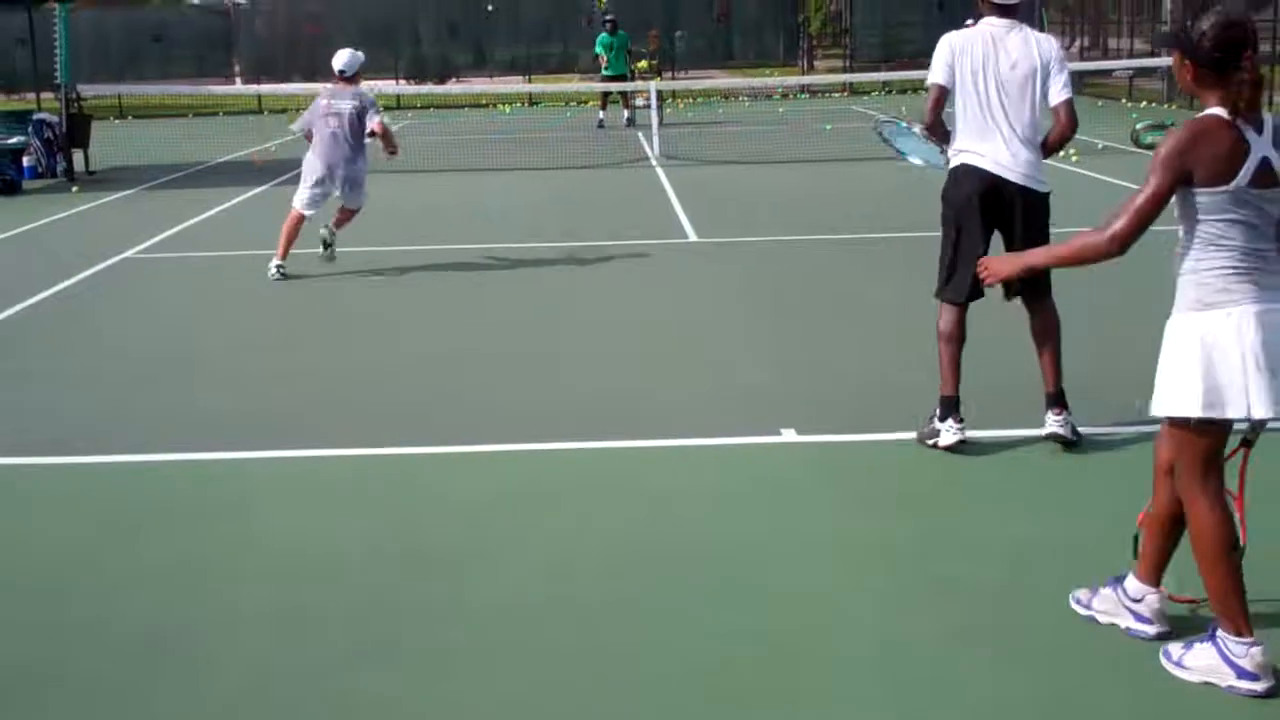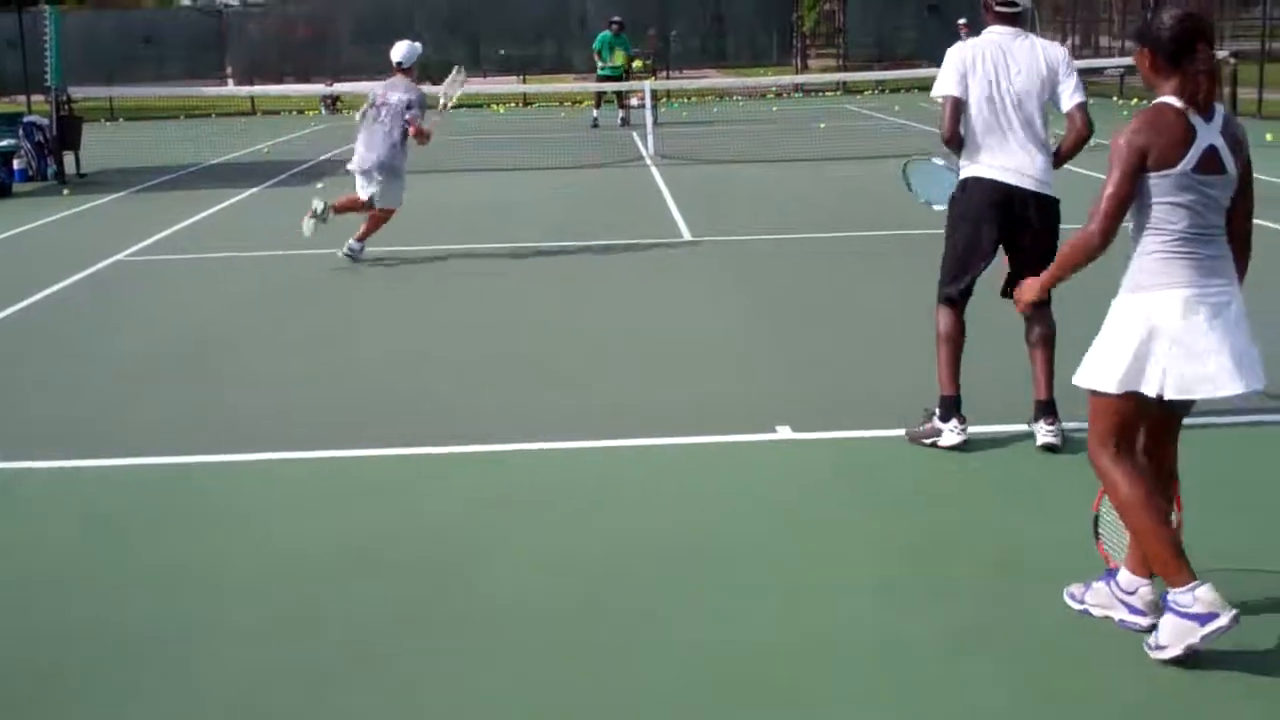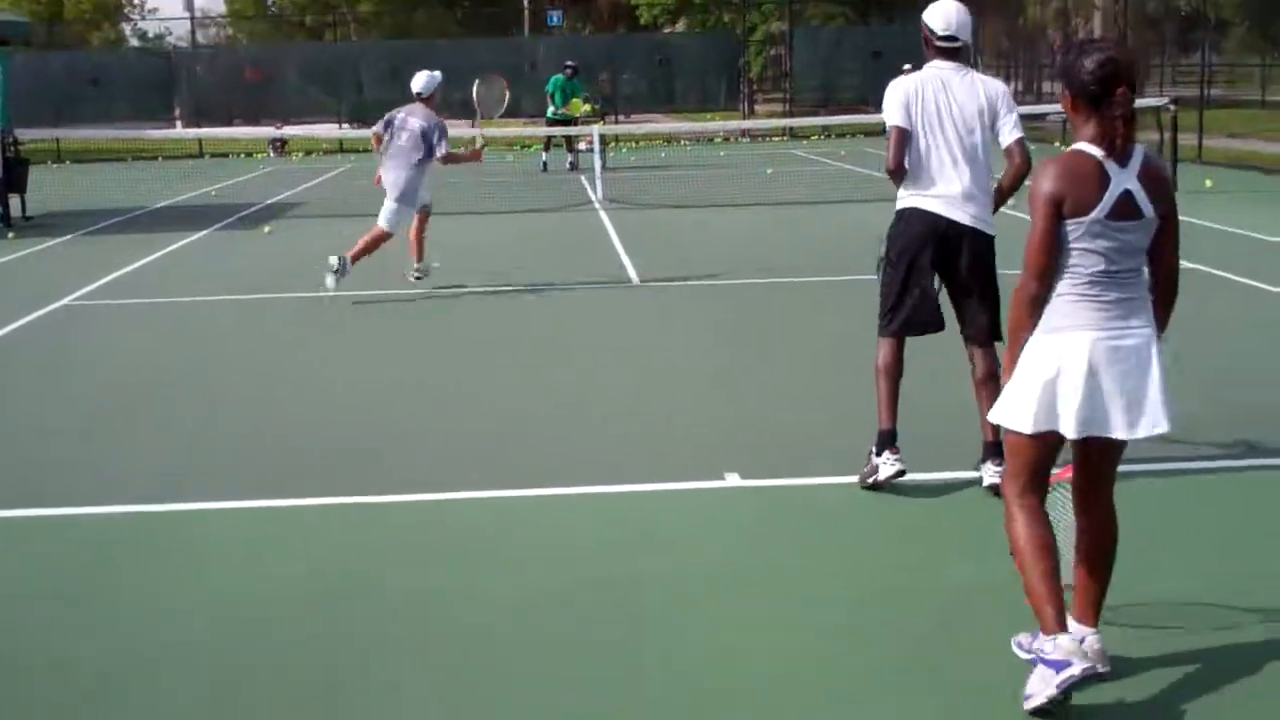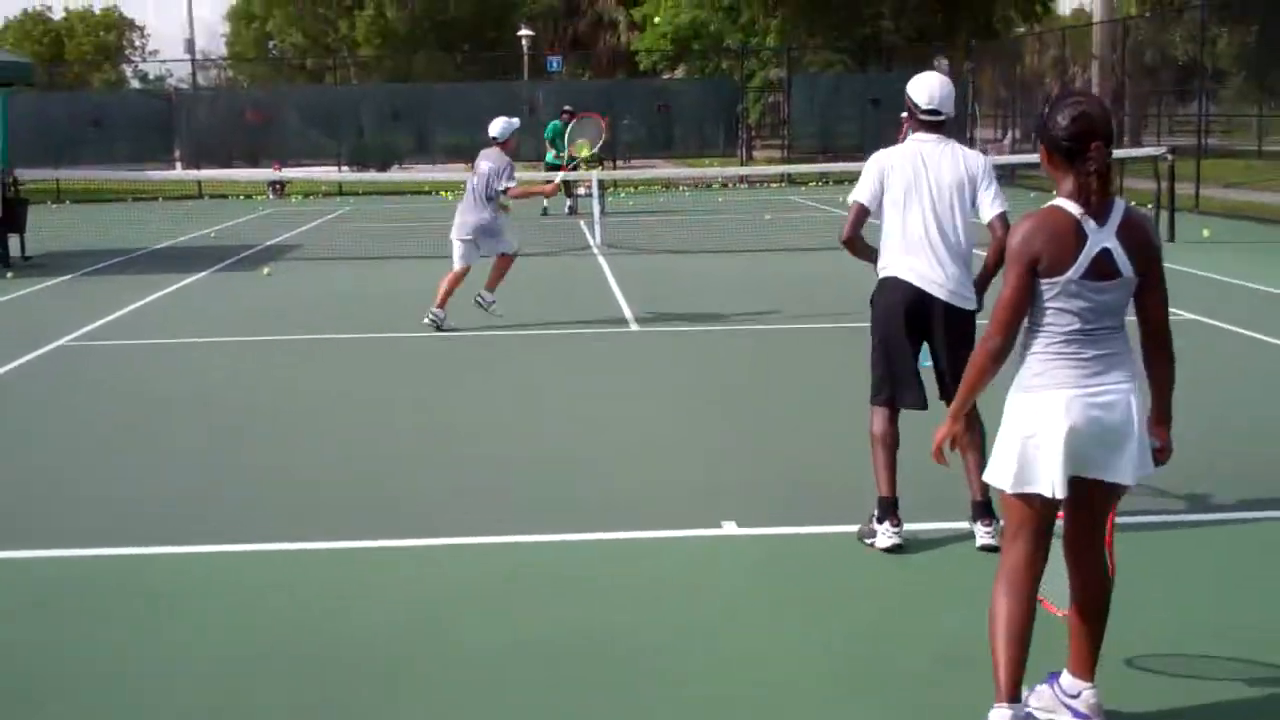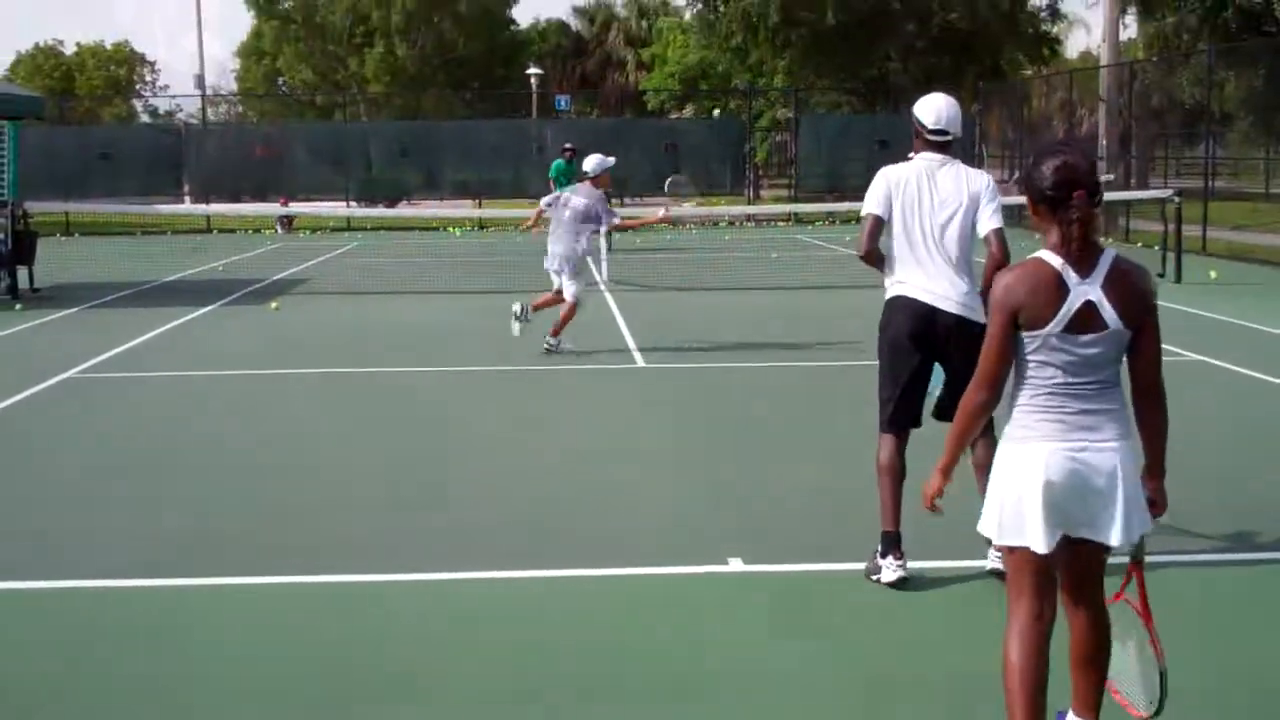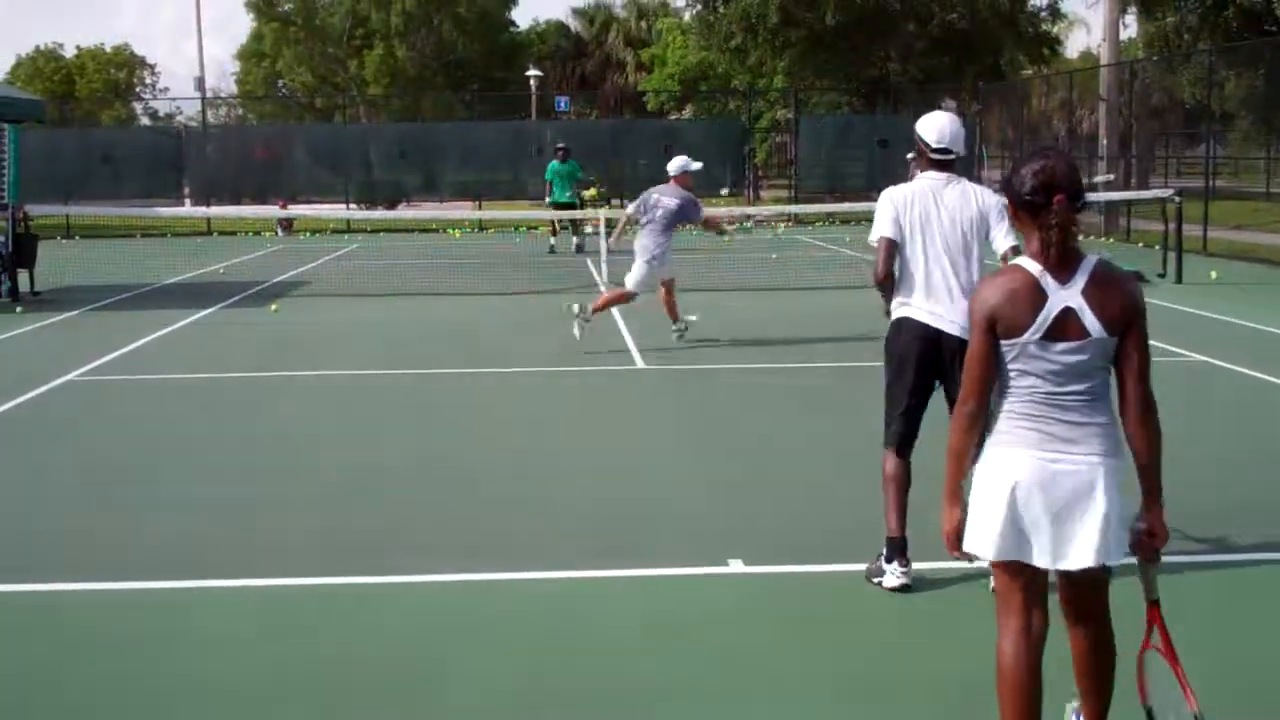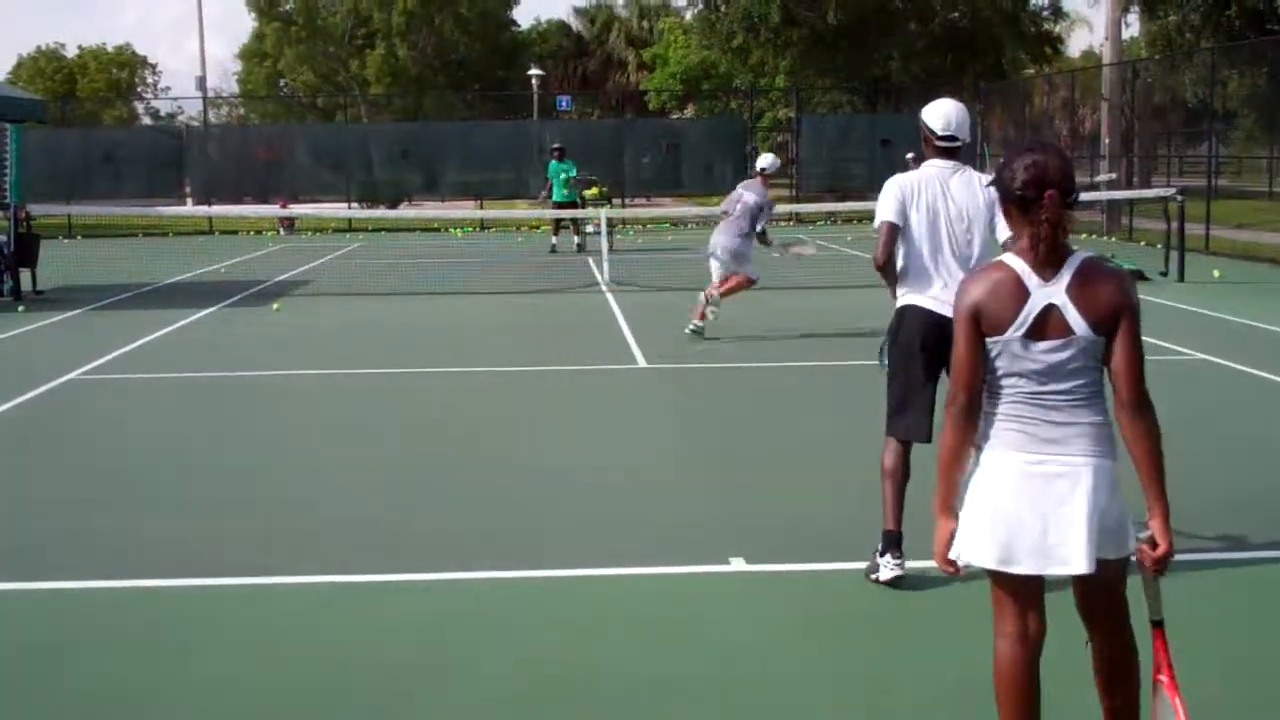
dt=0.2s
person 1, frame 1
left shoulder: (1194, 140)
left elbow: (1115, 238)
left wrist: (1023, 261)
left hip: (1214, 324)
left knee: (1194, 477)
right knee: (1173, 460)
right ankle: (1140, 596)
person 1, frame 2
left shoulder: (1144, 128)
right shoulder: (1230, 129)
left elbow: (1097, 236)
right elbow: (1239, 239)
left wrist: (1042, 282)
left hip: (1155, 305)
right hip: (1210, 300)
left knee: (1109, 450)
right knee: (1155, 447)
left ankle: (1192, 595)
right ankle: (1135, 587)
person 1, frame 3
left shoulder: (1059, 173)
right shoulder: (1156, 174)
left elbow: (1032, 287)
right elbow: (1165, 285)
left wrist: (1010, 365)
left hip: (1065, 347)
right hip: (1132, 346)
left knee: (1022, 492)
right knee: (1094, 490)
left ankle: (1060, 642)
right ankle: (1083, 634)
person 1, frame 4
left shoulder: (1035, 231)
right shoulder: (1139, 230)
left elbow: (998, 341)
right elbow: (1158, 340)
left wrist: (955, 414)
right wrist: (1160, 418)
left hip: (1046, 405)
right hip: (1115, 404)
left knee: (1021, 558)
right knee: (1087, 545)
person 1, frame 5
left shoulder: (1016, 284)
right shoulder: (1132, 281)
left elbow: (984, 392)
right elbow: (1149, 390)
left wrist: (944, 468)
right wrist: (1154, 472)
left hip: (1034, 457)
right hip: (1106, 457)
left knee: (1029, 609)
right knee: (1085, 595)
person 1, frame 6
left shoulder: (996, 292)
right shoulder: (1120, 290)
left elbow: (971, 406)
right elbow: (1138, 405)
left wrist: (953, 497)
right wrist: (1152, 501)
left hip: (1017, 468)
right hip: (1092, 470)
left knee: (1020, 622)
right knee: (1088, 612)
person 1, frame 7
left shoulder: (980, 289)
right shoulder: (1111, 286)
left elbow: (961, 408)
right elbow: (1132, 404)
left wrist: (945, 509)
right wrist: (1159, 511)
left hip: (1009, 474)
right hip: (1087, 474)
left knee: (1017, 629)
right knee: (1108, 621)
person 2, frame 1
left shoulder: (955, 42)
right shoulder: (1045, 46)
left elbow: (931, 118)
right elbow: (1066, 124)
right wrist: (1033, 154)
left hip: (971, 174)
right hip: (1026, 181)
left knee: (952, 298)
right knee: (1037, 297)
left ankle: (948, 415)
right ankle: (1056, 408)
person 2, frame 2
left shoulder: (963, 54)
right shoulder: (1053, 54)
left elbow: (949, 130)
right elbow: (1082, 128)
left wrist: (969, 155)
right wrist: (1048, 164)
left hip: (981, 185)
right hip: (1036, 190)
left knee: (951, 299)
right knee: (1038, 304)
left ankle: (949, 415)
right ankle: (1046, 417)
person 2, frame 3
left shoulder: (905, 87)
right shoulder: (993, 90)
left elbow: (894, 164)
right elbow: (1020, 162)
left wrist: (911, 184)
right wrist: (989, 203)
left hip: (917, 217)
right hip: (973, 224)
left knee: (892, 332)
right knee: (981, 339)
left ankle: (886, 450)
right ankle: (993, 456)
person 2, frame 4
left shoulder: (884, 161)
right shoulder: (974, 163)
left elbow: (849, 235)
right elbow: (1002, 237)
right wrist: (979, 285)
left hip: (897, 289)
right hip: (954, 295)
left knee: (885, 404)
right knee: (963, 406)
left ankle: (886, 517)
right ankle: (983, 517)
person 2, frame 5
left shoulder: (890, 177)
right shoulder: (979, 182)
left elbow: (867, 247)
right elbow: (999, 255)
right wrist: (981, 297)
left hip: (906, 308)
right hip: (962, 312)
left knee: (893, 429)
right knee: (978, 426)
left ankle: (891, 552)
person 2, frame 6
left shoulder: (896, 197)
right shoulder: (985, 199)
left elbow: (883, 273)
left hip: (912, 327)
right hip: (968, 332)
left knee: (897, 443)
left ankle: (895, 557)
person 2, frame 7
left shoulder: (902, 185)
right shoulder: (988, 188)
left elbow: (882, 256)
left wrist: (899, 286)
left hip: (918, 315)
left knee: (898, 434)
left ankle: (890, 551)
person 3, frame 1
left shoulder: (322, 100)
right shoulder: (365, 99)
left elbow: (305, 133)
right elbow: (380, 130)
right wrist: (391, 145)
left hip: (318, 163)
right hip: (350, 168)
left knee: (298, 214)
right knee: (353, 205)
left ankle: (278, 263)
right ankle: (331, 230)
person 3, frame 2
left shoulder: (381, 88)
right shoulder: (416, 94)
left elbow: (362, 118)
right elbow: (414, 131)
right wrist: (426, 136)
left hip: (365, 152)
right hip: (389, 159)
left knee: (367, 202)
right knee: (387, 209)
left ankle: (324, 208)
right ankle: (355, 245)
person 3, frame 3
left shoulder: (400, 112)
right shoulder: (435, 122)
left elbow: (376, 135)
right elbow: (444, 157)
left wrist: (382, 166)
right wrist: (470, 156)
left hip: (391, 174)
right hip: (407, 181)
left knee: (423, 211)
right knee: (384, 232)
left ankle: (419, 266)
right ankle: (344, 262)
person 3, frame 4
left shoulder: (483, 155)
right shoulder: (504, 162)
right elbow: (511, 191)
right wrist: (544, 190)
left hip: (463, 219)
right hip: (484, 222)
left knee: (459, 271)
right knee: (509, 252)
left ankle: (436, 313)
right ankle: (486, 294)
person 3, frame 5
left shoulder: (569, 190)
right shoulder: (596, 199)
left elbow: (543, 204)
right elbow: (617, 225)
left wrist: (533, 221)
right wrist: (652, 220)
left hip: (555, 249)
right hip: (570, 254)
left knee: (561, 294)
right knee: (572, 301)
left ankle: (526, 309)
right ankle: (552, 340)
person 3, frame 6
left shoulder: (654, 192)
right shoulder: (687, 198)
left elbow: (630, 213)
right elbow: (704, 221)
left wrist: (616, 235)
right wrist: (719, 228)
left hip: (643, 243)
right hip: (655, 251)
left knee: (669, 283)
right knee: (630, 292)
left ankle: (677, 324)
right ankle: (586, 311)
person 3, frame 7
left shoulder: (742, 186)
right shoulder: (765, 199)
right elbow: (759, 232)
right wrist: (766, 242)
left hip: (718, 239)
right hip: (736, 244)
left knee: (718, 283)
right knee: (750, 279)
left ankle: (697, 323)
right ankle: (714, 296)
